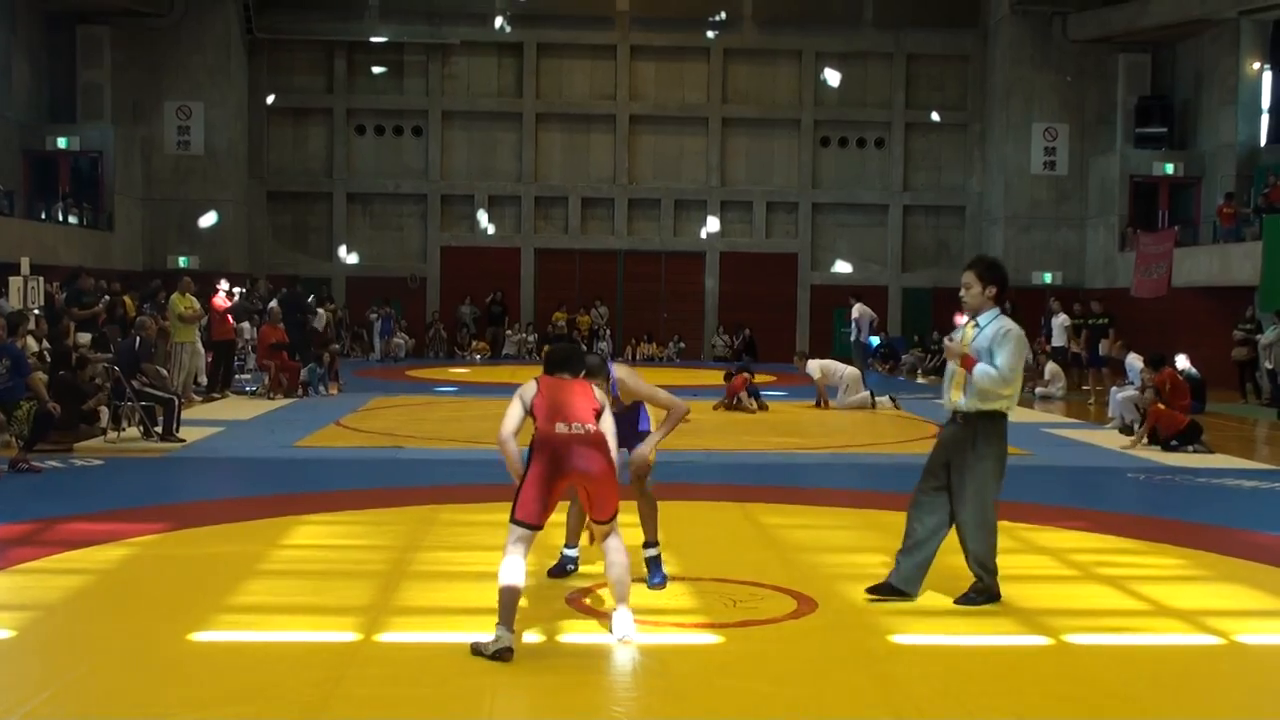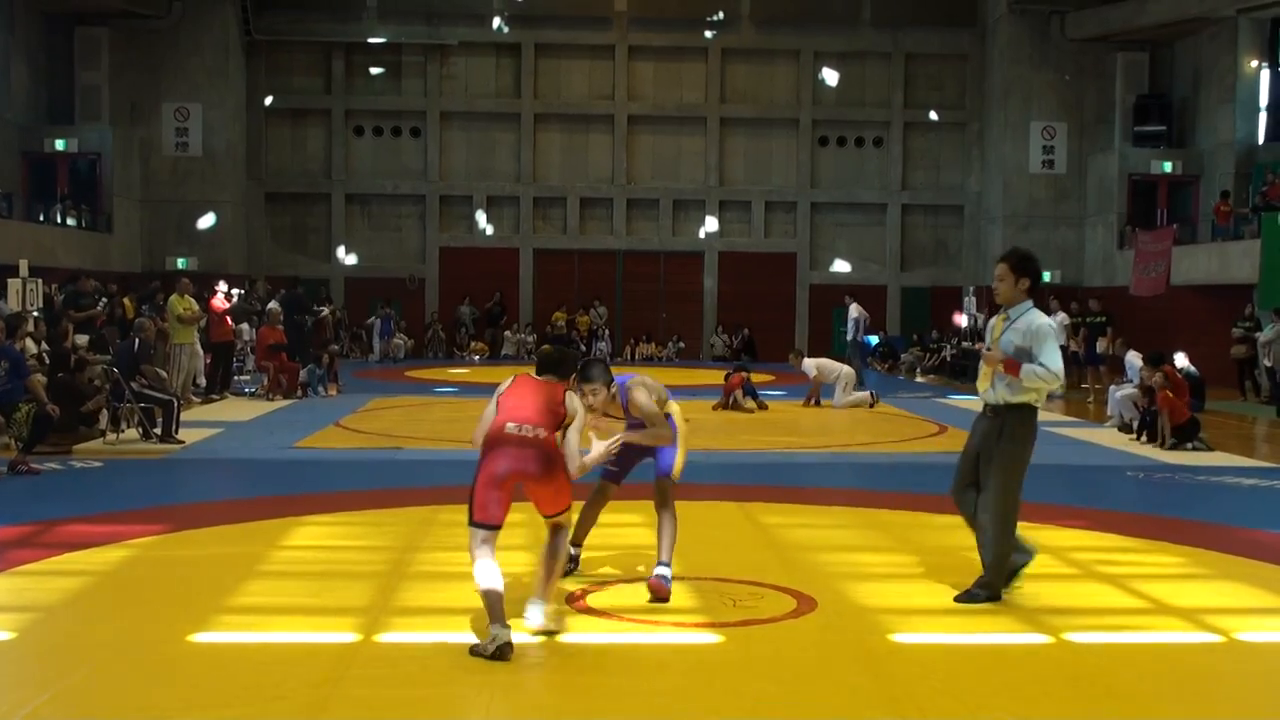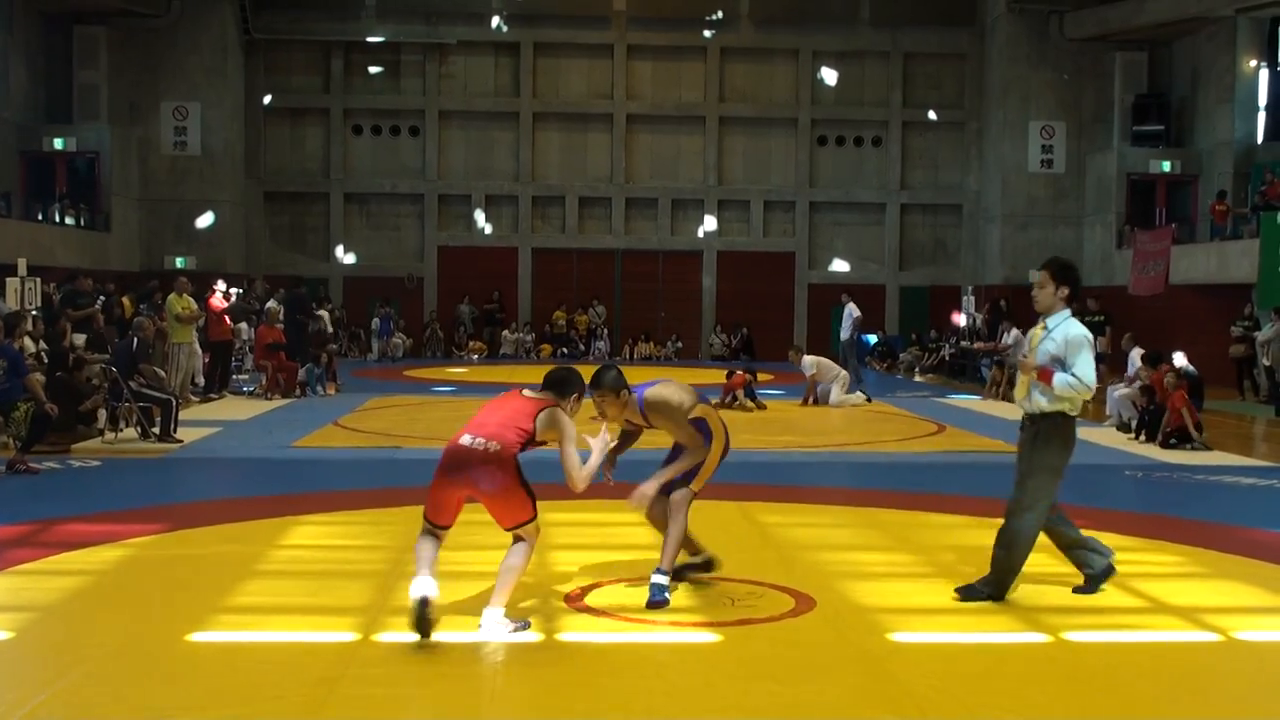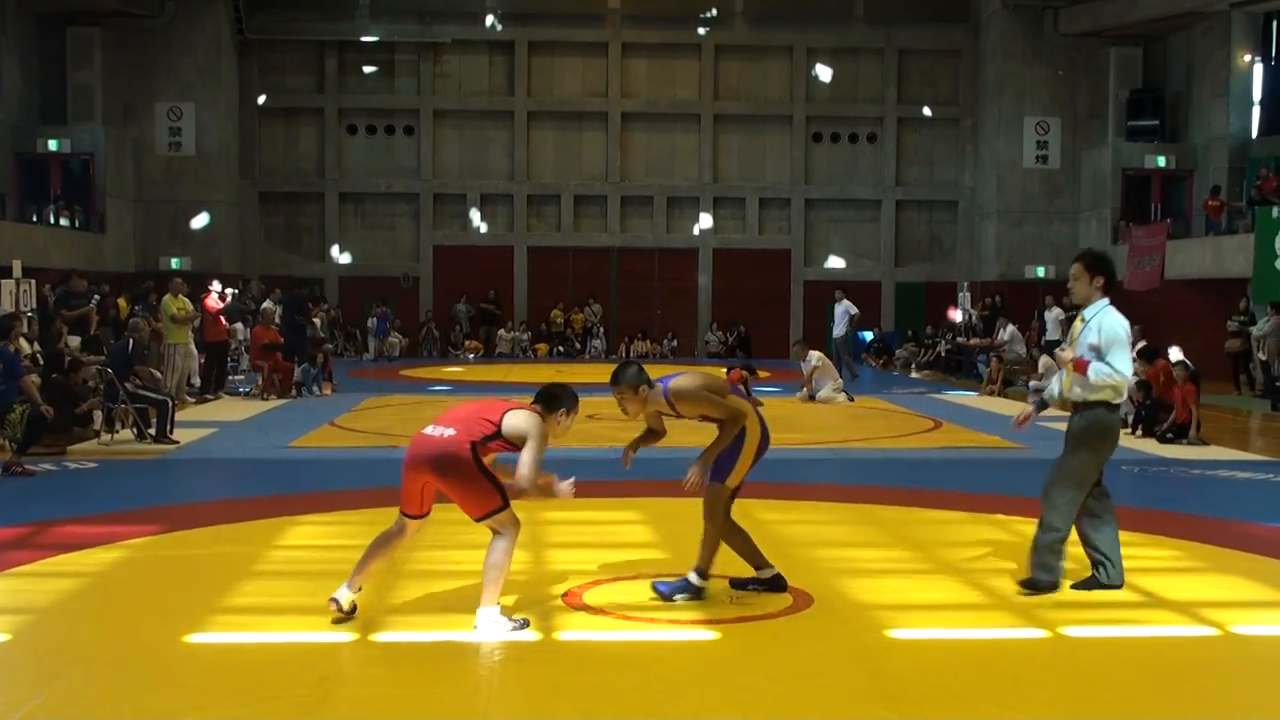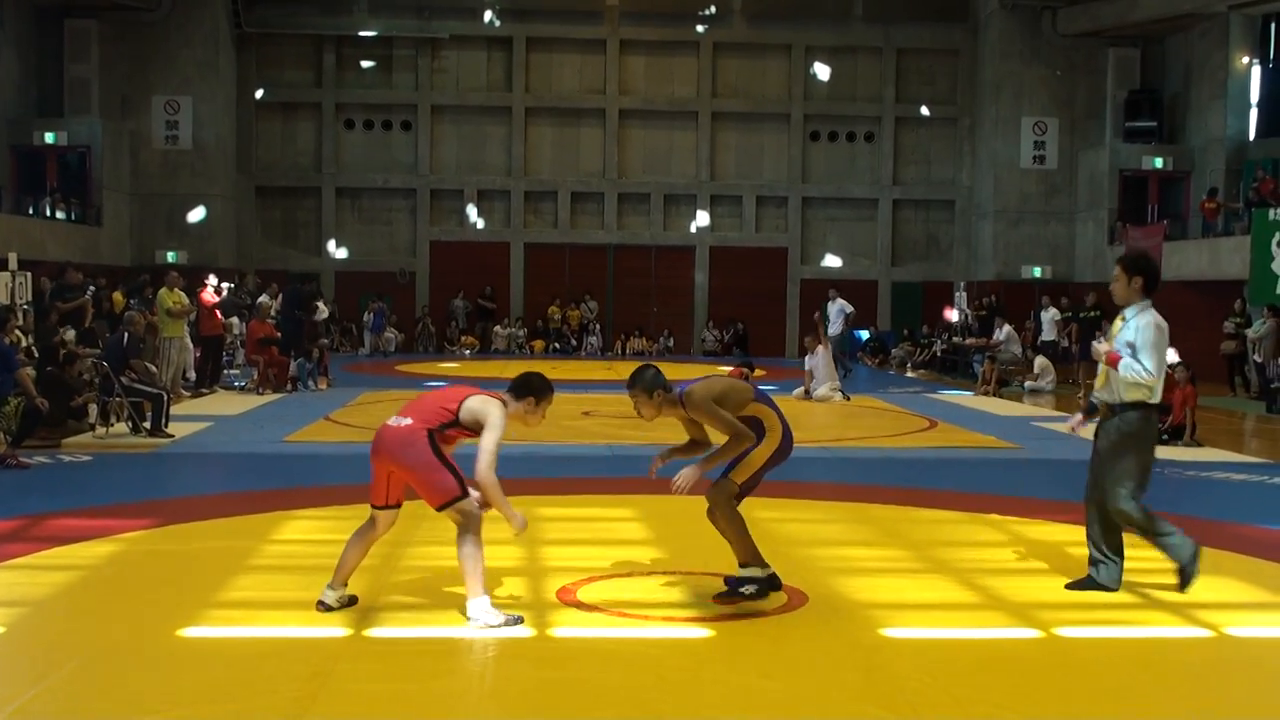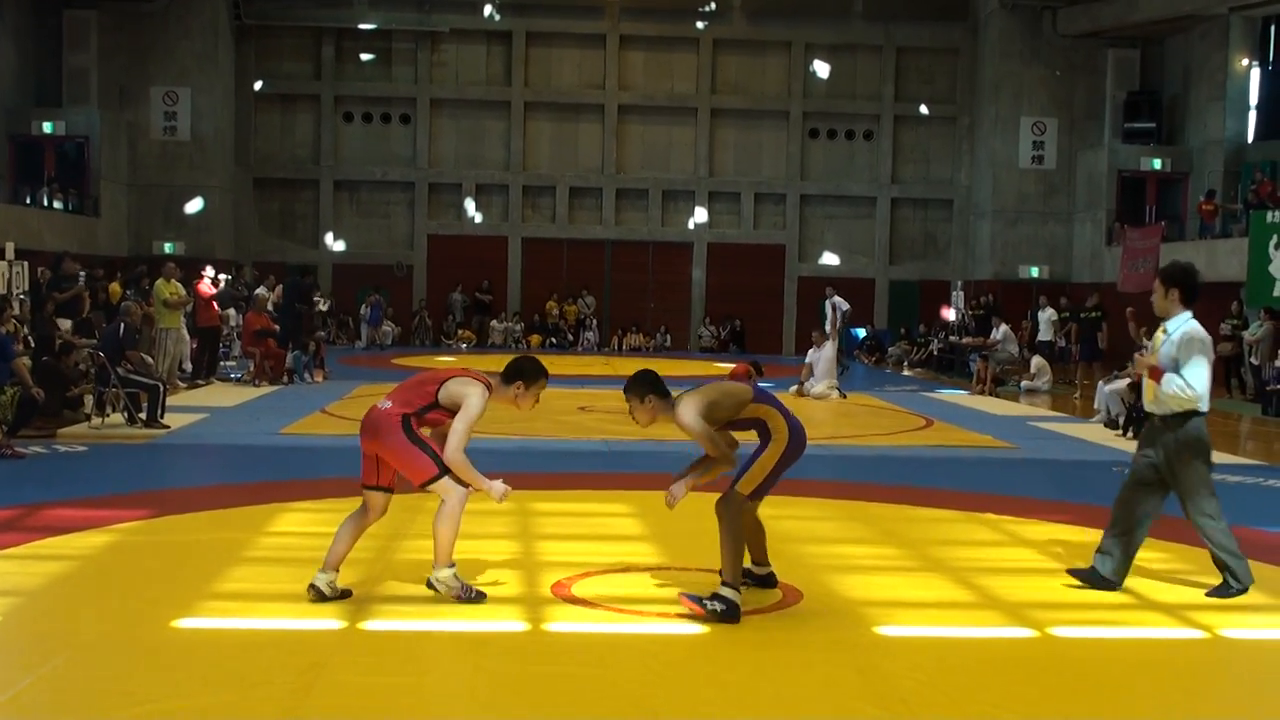
dt=0.2s
person 1, frame 1
left shoulder: (1007, 333)
right shoulder: (962, 330)
left elbow: (1006, 383)
left wrist: (965, 360)
left hip: (986, 428)
right hip: (957, 424)
left knee: (973, 512)
right knee: (927, 501)
left ankle: (985, 585)
right ankle: (903, 580)
person 1, frame 2
left shoulder: (1039, 325)
right shoulder: (995, 324)
left elbow: (1053, 376)
left wrist: (1006, 364)
left hip: (1016, 421)
right hip: (988, 416)
left knee: (998, 504)
right knee: (965, 493)
left ankle: (991, 583)
right ankle: (1013, 554)
person 1, frame 3
left shoulder: (1075, 334)
right shoulder: (1036, 332)
left elbow: (1084, 386)
left wrist: (1041, 372)
left hip: (1055, 429)
right hip: (1033, 426)
left knee: (1023, 508)
right knee: (1039, 507)
left ankle: (995, 584)
right ankle: (1097, 560)
person 1, frame 4
left shoulder: (1112, 323)
right shoulder: (1080, 322)
left elbow: (1120, 375)
right elbow: (1063, 372)
left wrist: (1077, 362)
right wrist: (1037, 404)
left hip: (1098, 418)
right hip: (1082, 416)
left knee: (1058, 493)
right knee: (1090, 497)
left ankle: (1046, 571)
right ankle: (1107, 571)
person 1, frame 5
left shoulder: (1149, 323)
right shoulder: (1122, 323)
left elbow: (1149, 376)
left wrist: (1110, 358)
right wrist: (1087, 410)
left hip: (1133, 420)
right hip: (1112, 418)
left knee: (1122, 500)
right knee: (1097, 497)
left ankle: (1181, 549)
right ankle: (1103, 572)
person 1, frame 6
left shoulder: (1193, 336)
right shoulder: (1162, 334)
left elbow: (1193, 389)
left wrist: (1152, 371)
left hip: (1185, 430)
right hip: (1157, 428)
left knee: (1201, 507)
right knee: (1131, 499)
left ankle: (1236, 575)
right ankle: (1106, 570)
person 2, frame 1
left shoulder: (530, 388)
right shoulder: (596, 395)
left elbow: (505, 439)
right elbow: (610, 455)
left wrist: (523, 481)
right wrist: (590, 495)
left hip: (548, 451)
right hip: (594, 455)
left knee: (516, 546)
right knee: (609, 533)
left ankle: (503, 636)
right ankle: (623, 617)
person 2, frame 2
left shoulder: (510, 383)
right shoulder: (571, 400)
left elbow: (482, 438)
right elbow: (574, 470)
right wrist: (600, 451)
left hip: (497, 451)
right hip: (540, 454)
left knee: (482, 546)
right knee: (560, 524)
left ankle: (499, 634)
right ankle: (539, 607)
person 2, frame 3
left shoulder: (513, 396)
right shoulder: (559, 419)
right elbow: (577, 483)
right wrist: (599, 451)
left hip: (454, 457)
right hip: (494, 467)
left knee: (432, 533)
right knee: (527, 535)
left ankle: (423, 588)
right ankle: (493, 616)
person 2, frame 4
left shoulder: (507, 411)
right shoulder: (537, 425)
right elbow: (522, 487)
left wrist: (536, 481)
right wrist: (553, 491)
left hip: (419, 447)
right hip: (452, 451)
left knee: (405, 528)
right knee: (507, 528)
left ankle: (346, 593)
right ankle: (489, 614)
person 2, frame 5
left shoulder: (479, 400)
right shoulder: (497, 411)
right elbow: (483, 475)
left wrist: (467, 492)
right wrist: (511, 514)
left hip: (385, 439)
right hip: (413, 441)
left knee: (379, 522)
right knee: (470, 517)
left ankle: (333, 593)
right ankle: (479, 609)
person 2, frame 6
left shoulder: (478, 382)
right shoulder: (478, 394)
right elbow: (451, 453)
left wrist: (455, 474)
right wrist: (487, 486)
left hip: (375, 420)
right hip: (396, 425)
left knee: (373, 508)
right knee: (456, 494)
left ankle: (324, 580)
right ankle: (443, 575)
person 3, frame 1
left shoulder: (626, 383)
left elbow: (682, 407)
left wrist: (651, 443)
left hip: (634, 414)
left knee: (638, 478)
left ankle: (653, 555)
right ankle: (570, 554)
person 3, frame 2
left shoulder: (635, 395)
right shoulder: (590, 400)
left elbow: (665, 436)
left wrist: (621, 437)
left hip: (667, 423)
right hip: (638, 427)
left knee: (663, 493)
right knee: (601, 491)
left ankle: (662, 573)
right ankle: (572, 554)
person 3, frame 3
left shoulder: (654, 404)
right shoulder: (621, 408)
left elbow: (694, 450)
right elbow: (634, 429)
left wrist: (656, 481)
right wrist: (612, 454)
left hip: (710, 434)
right hip: (688, 434)
left knee: (678, 503)
right knee: (655, 510)
left ankle: (660, 581)
right ankle: (699, 558)
person 3, frame 4
left shoulder: (679, 394)
right shoulder: (651, 405)
left elbow: (738, 415)
right elbow: (656, 432)
left wrist: (705, 460)
right wrist: (636, 443)
left hip: (749, 427)
right hip: (736, 428)
left knee: (713, 500)
right knee: (716, 512)
left ankle: (697, 580)
right ankle: (767, 576)
person 3, frame 5
left shoulder: (694, 402)
right shoulder: (681, 405)
left elbow: (745, 437)
right elbow: (702, 443)
left wrist: (700, 468)
right wrist: (669, 454)
left hip: (772, 432)
right hip: (768, 433)
left knee: (717, 495)
right knee: (718, 511)
left ankle: (751, 577)
right ankle: (762, 574)
person 3, frame 6
left shoulder: (684, 413)
right shoulder: (688, 407)
left elbow: (723, 456)
right elbow: (727, 444)
left wrist: (686, 483)
right wrist: (687, 473)
left hip: (782, 434)
right hip: (788, 433)
left knee: (728, 507)
right knee: (745, 507)
left ankle: (726, 598)
right ankle: (762, 571)
